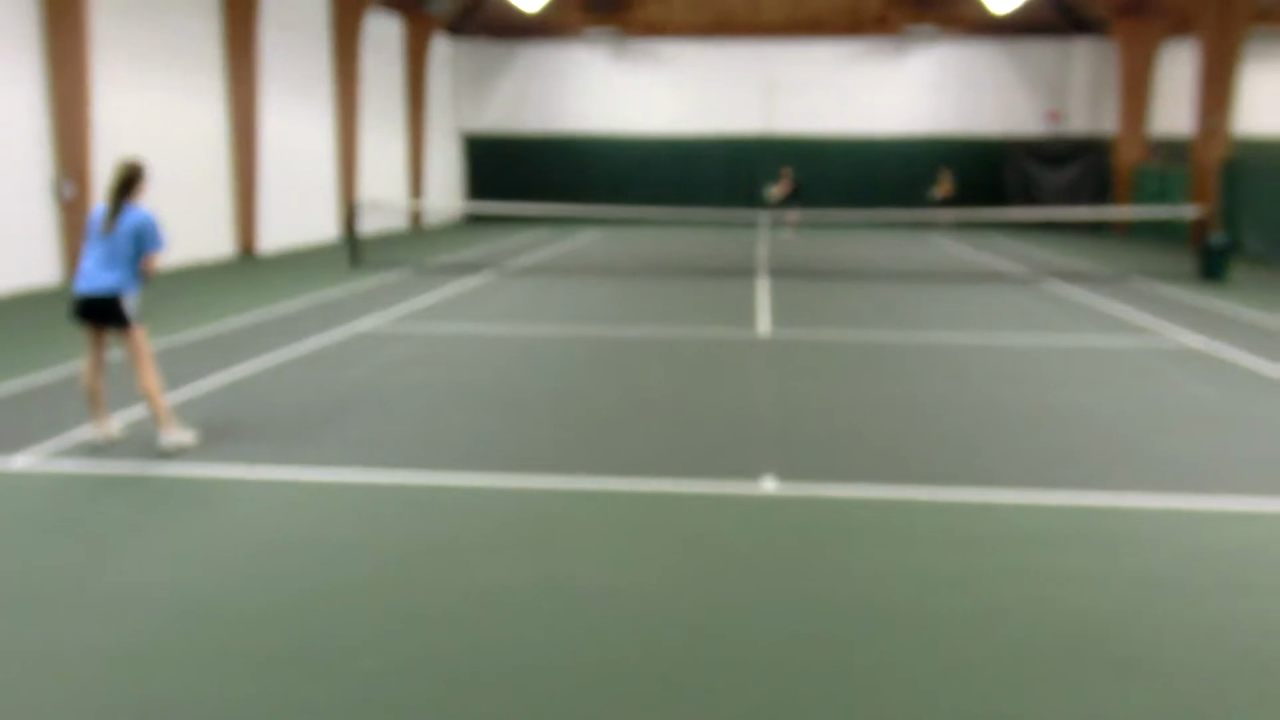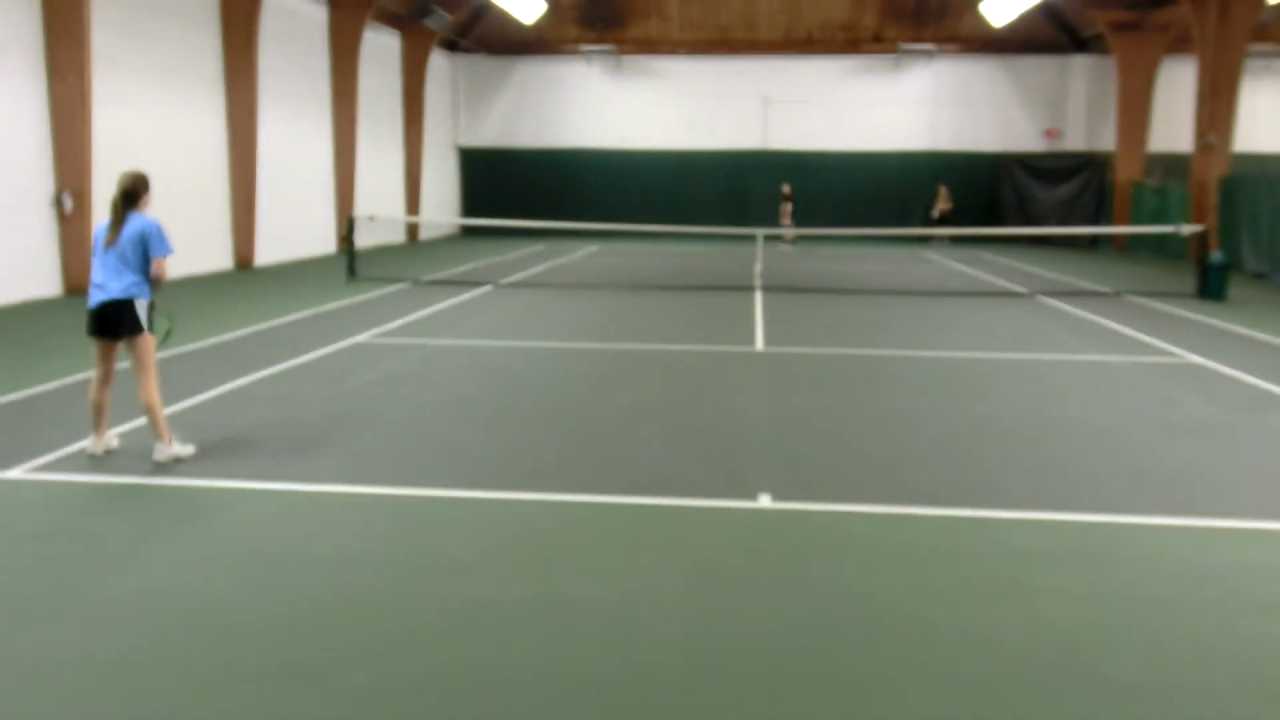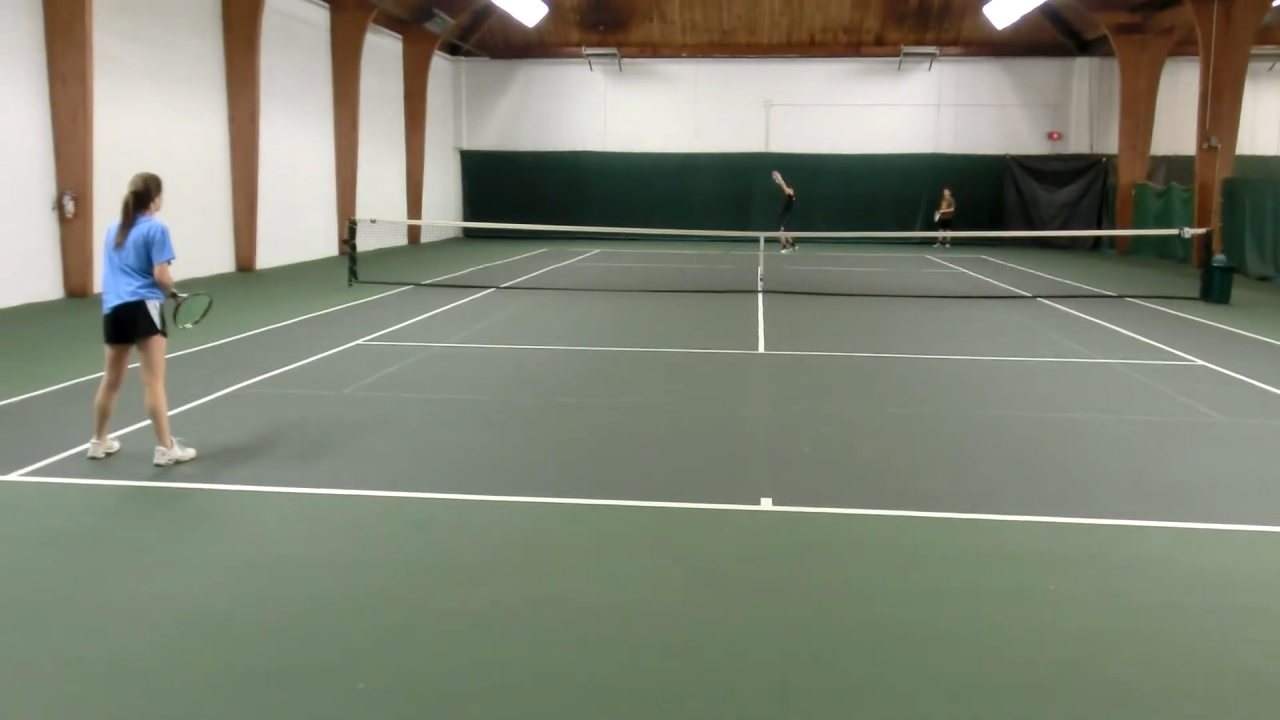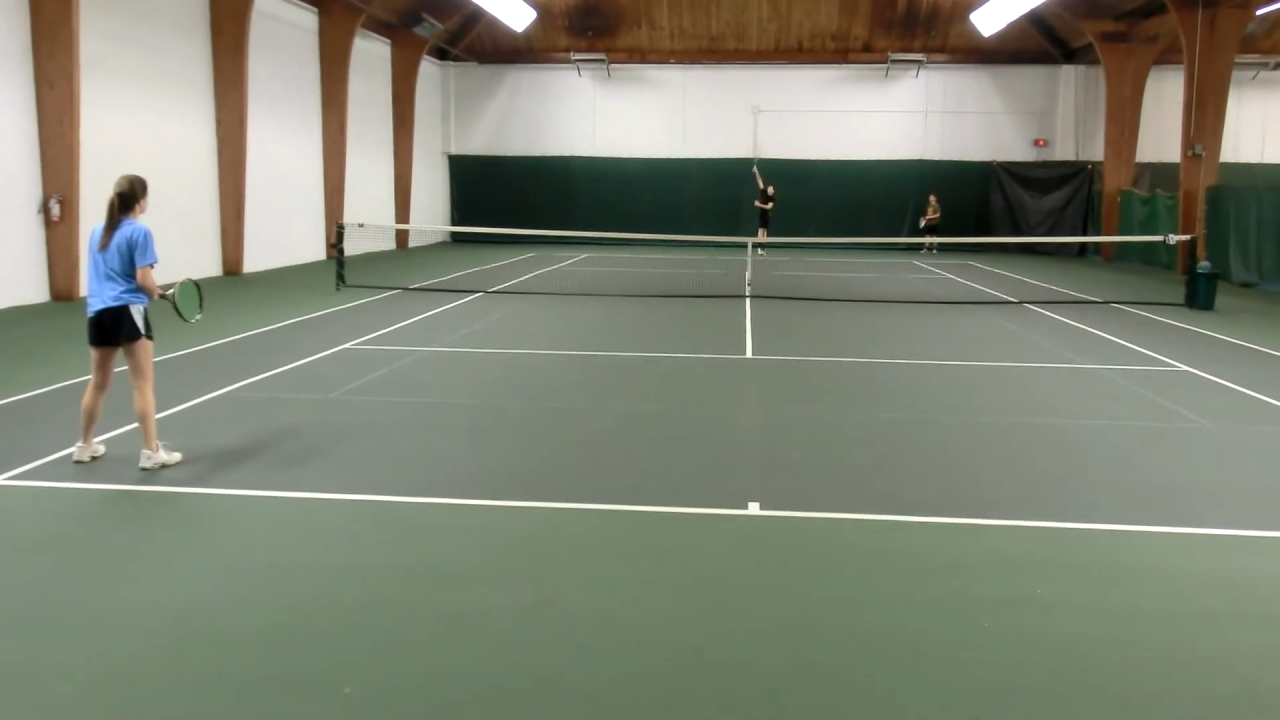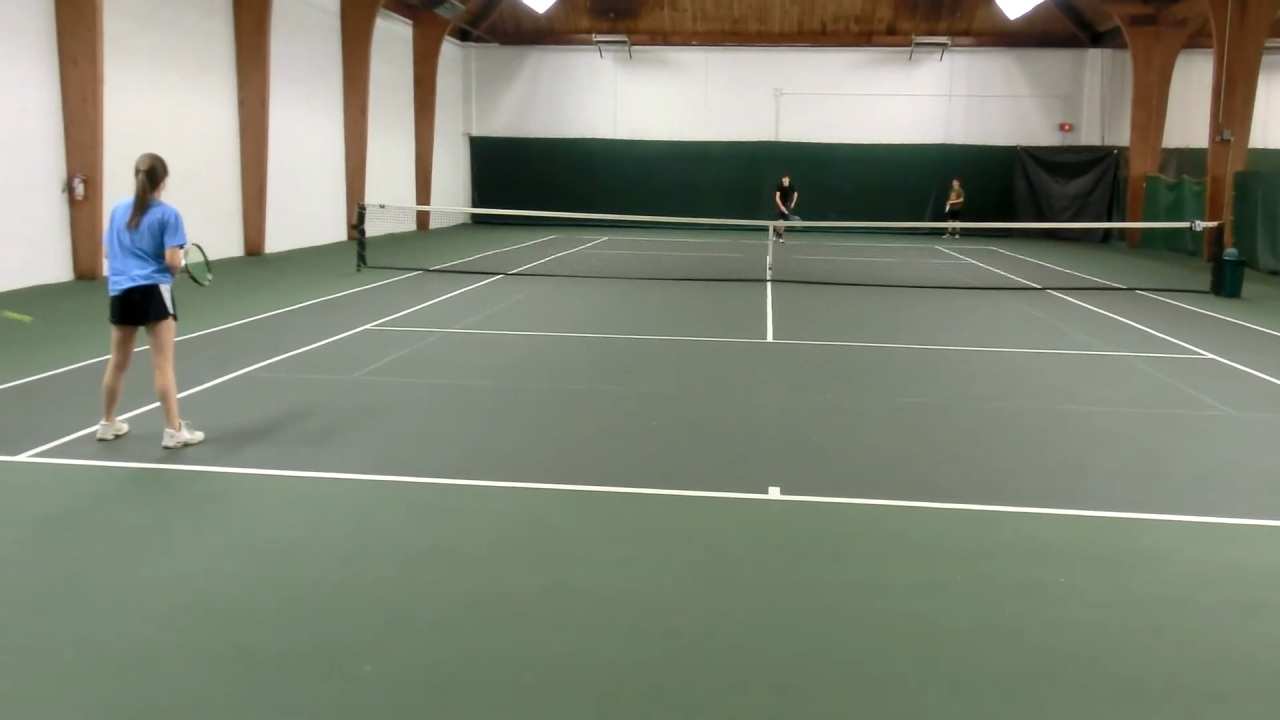
dt=0.7s
person 1, frame 1
left shoulder: (98, 213)
right shoulder: (143, 219)
left elbow: (88, 251)
right elbow: (149, 267)
left hip: (86, 293)
right hip: (117, 295)
left knee: (95, 360)
right knee: (145, 364)
left ankle: (101, 425)
right ankle: (167, 428)
person 1, frame 2
left shoulder: (103, 227)
right shoulder: (148, 225)
left elbow: (97, 267)
right elbow: (158, 272)
right wrist: (148, 288)
left hip: (99, 304)
right hip: (128, 303)
left knee: (102, 375)
right knee: (147, 377)
left ankle: (98, 438)
right ankle: (164, 443)
person 1, frame 3
left shoulder: (114, 229)
right shoulder: (155, 229)
right elbow: (161, 276)
right wrist: (170, 292)
left hip: (113, 309)
right hip: (142, 307)
left knee: (111, 379)
right knee: (153, 381)
left ankle: (99, 441)
right ankle: (165, 447)
person 1, frame 4
left shoulder: (98, 231)
right shoulder: (138, 232)
right elbow: (143, 279)
right wrist: (155, 293)
left hip: (97, 312)
right hip: (127, 311)
left knee: (98, 383)
right knee: (142, 384)
left ankle: (85, 445)
right ankle: (151, 451)
person 1, frame 5
left shoulder: (118, 210)
right shoulder: (167, 214)
left elbow: (107, 252)
right elbow: (173, 261)
right wrist: (177, 268)
left hip: (120, 292)
right hip: (153, 291)
left knee: (118, 362)
right knee: (163, 364)
left ankle: (108, 423)
right ankle: (173, 430)
